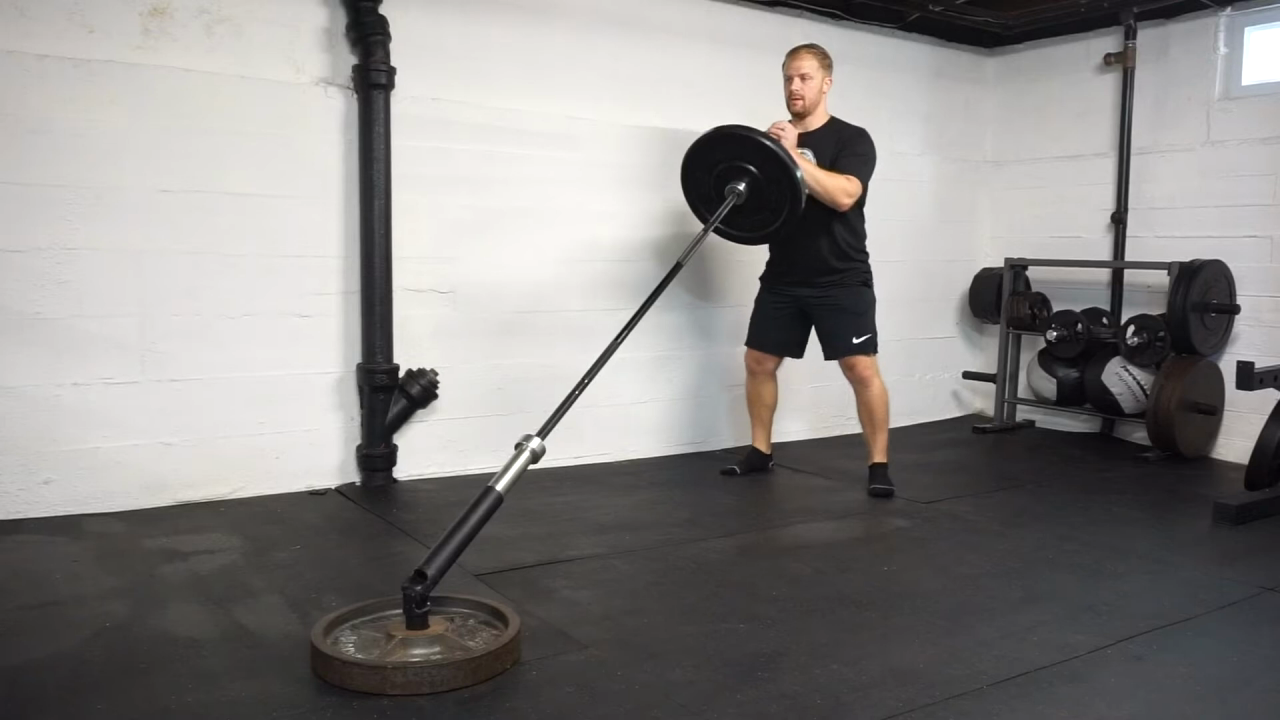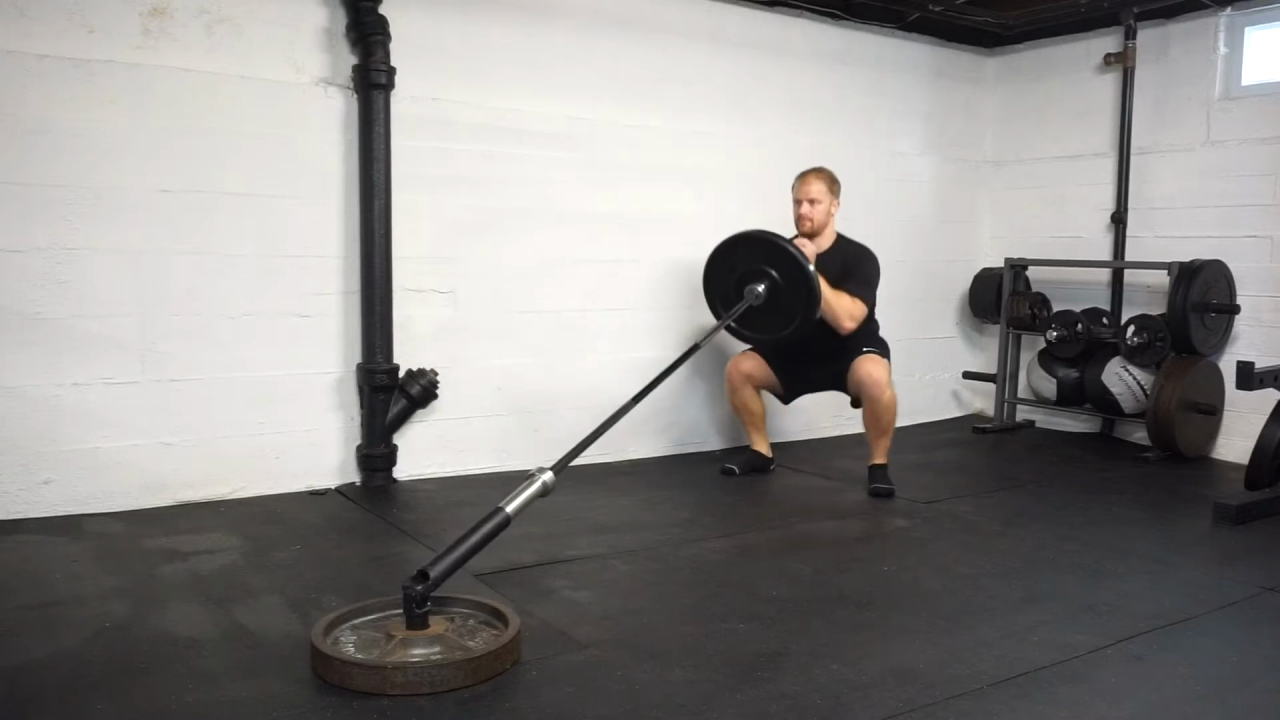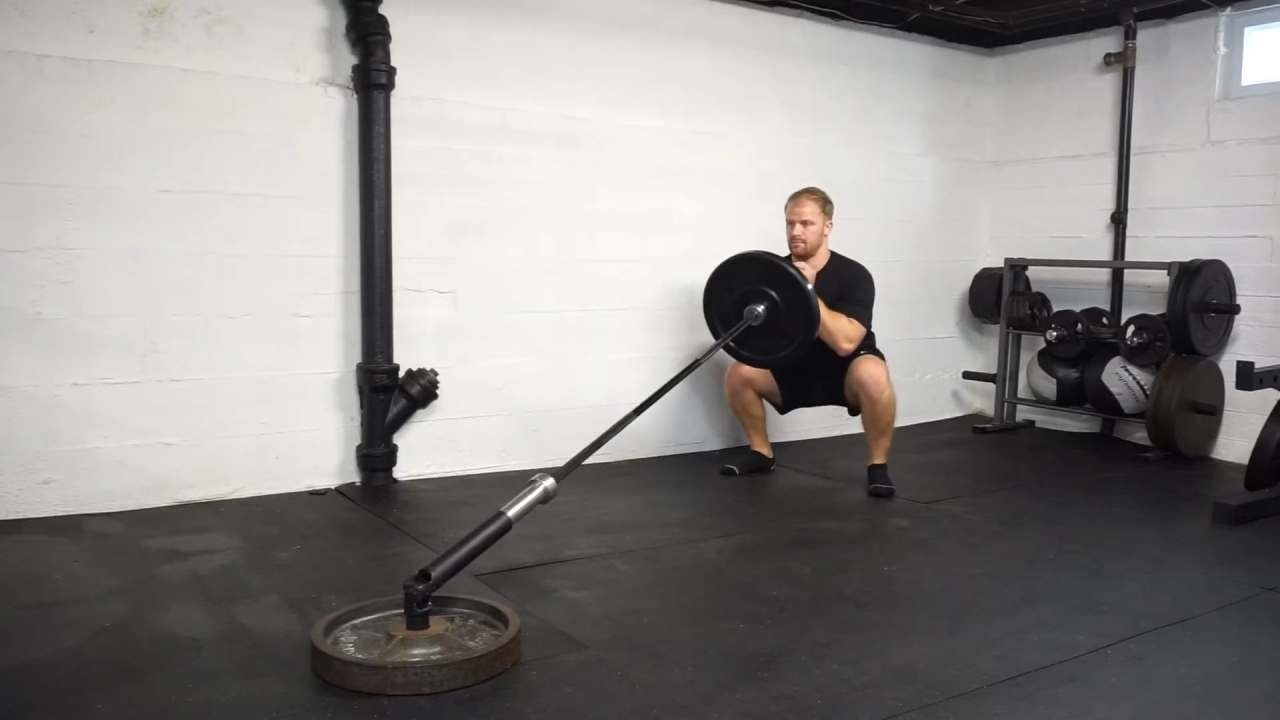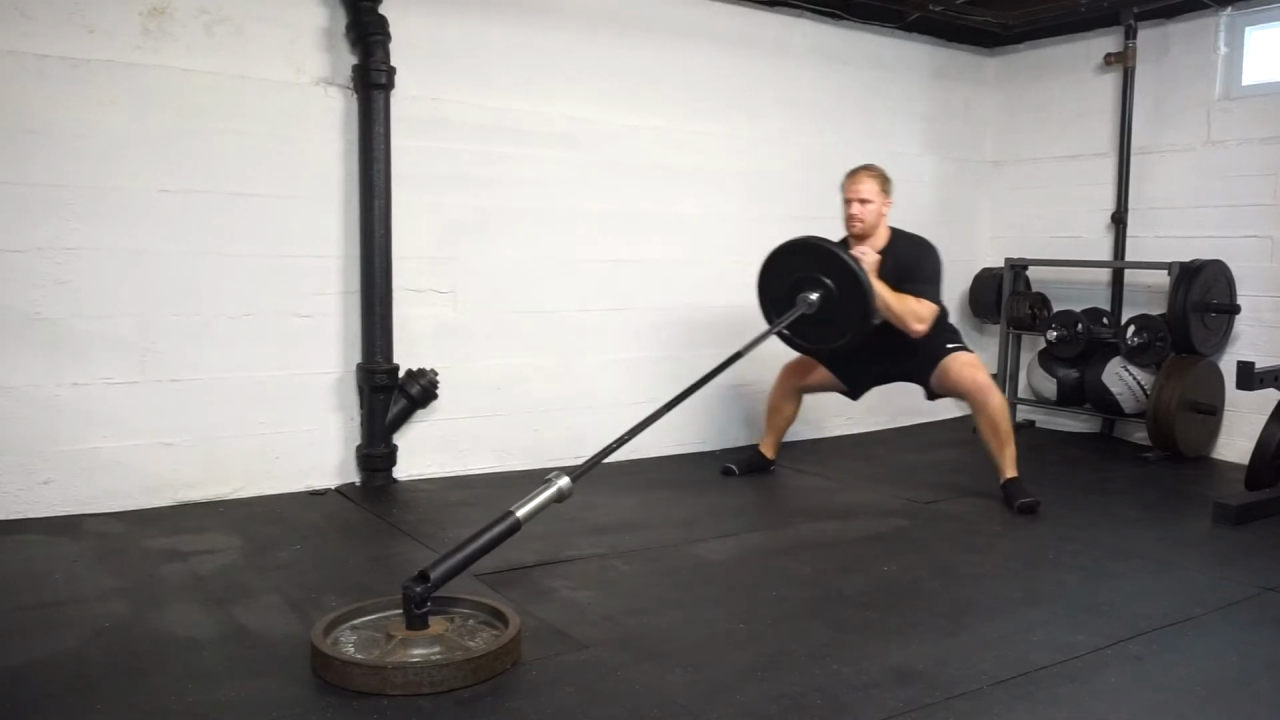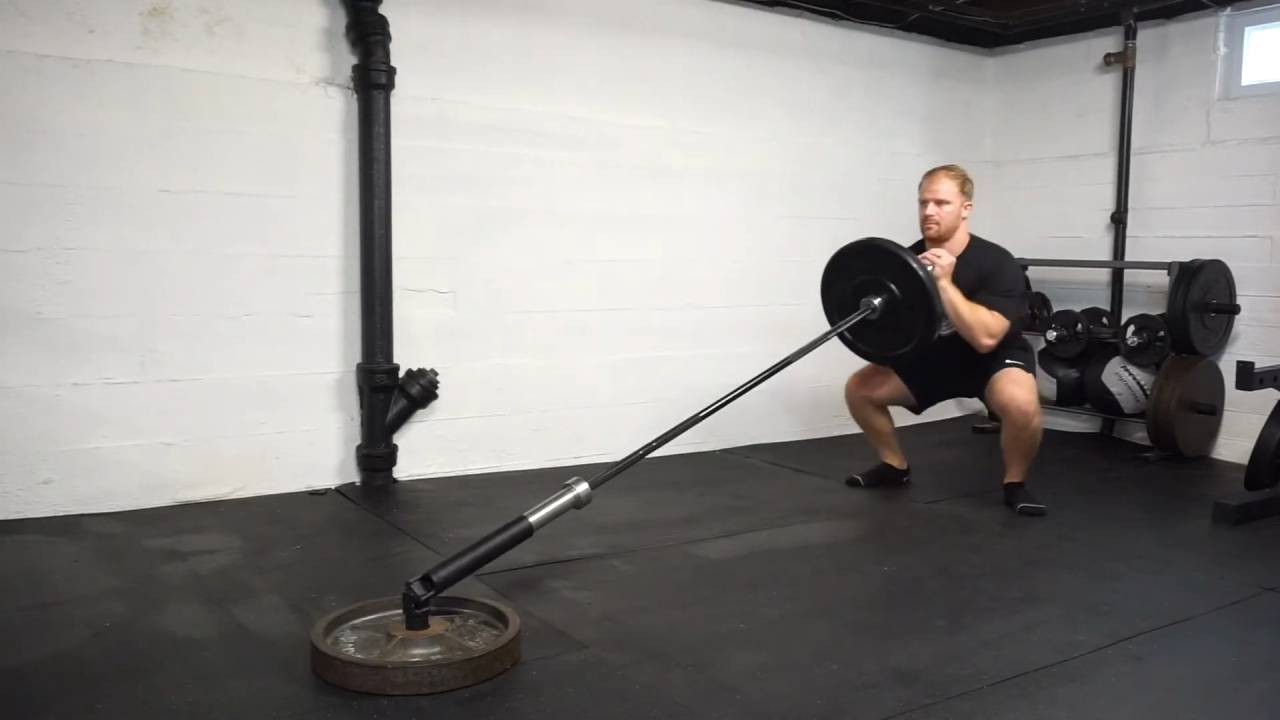
dt=1s
person 1, frame 1
left shoulder: (851, 138)
right shoulder: (773, 139)
left elbow: (843, 195)
left wrist: (794, 157)
left hip: (840, 278)
right hip: (783, 278)
left knee: (861, 370)
right knee: (758, 363)
left ankle: (878, 464)
right ankle: (761, 450)
person 1, frame 2
left shoulder: (858, 258)
left elbow: (847, 321)
left hip: (852, 350)
right hip: (799, 350)
left knee: (873, 378)
right knee: (738, 370)
left ankle: (879, 465)
right ankle: (761, 451)
person 1, frame 3
left shoulder: (852, 276)
left elbow: (845, 342)
left hip: (845, 372)
right hip: (798, 368)
left knee: (872, 376)
right knee: (739, 375)
left ankle: (878, 465)
right ankle: (761, 452)
person 1, frame 4
left shoulder: (915, 252)
left elbow: (917, 323)
left wrist: (871, 279)
left hip: (925, 344)
right hip: (866, 345)
left knee: (977, 382)
right knee: (793, 375)
left ankle: (1010, 479)
right ankle: (764, 454)
person 1, frame 5
left shoulder: (995, 264)
left elbow: (986, 337)
left wrist: (944, 283)
left hip: (995, 359)
right hip: (932, 357)
left knee: (1020, 404)
right knee: (860, 389)
left ankle: (1015, 483)
right ankle: (894, 465)
